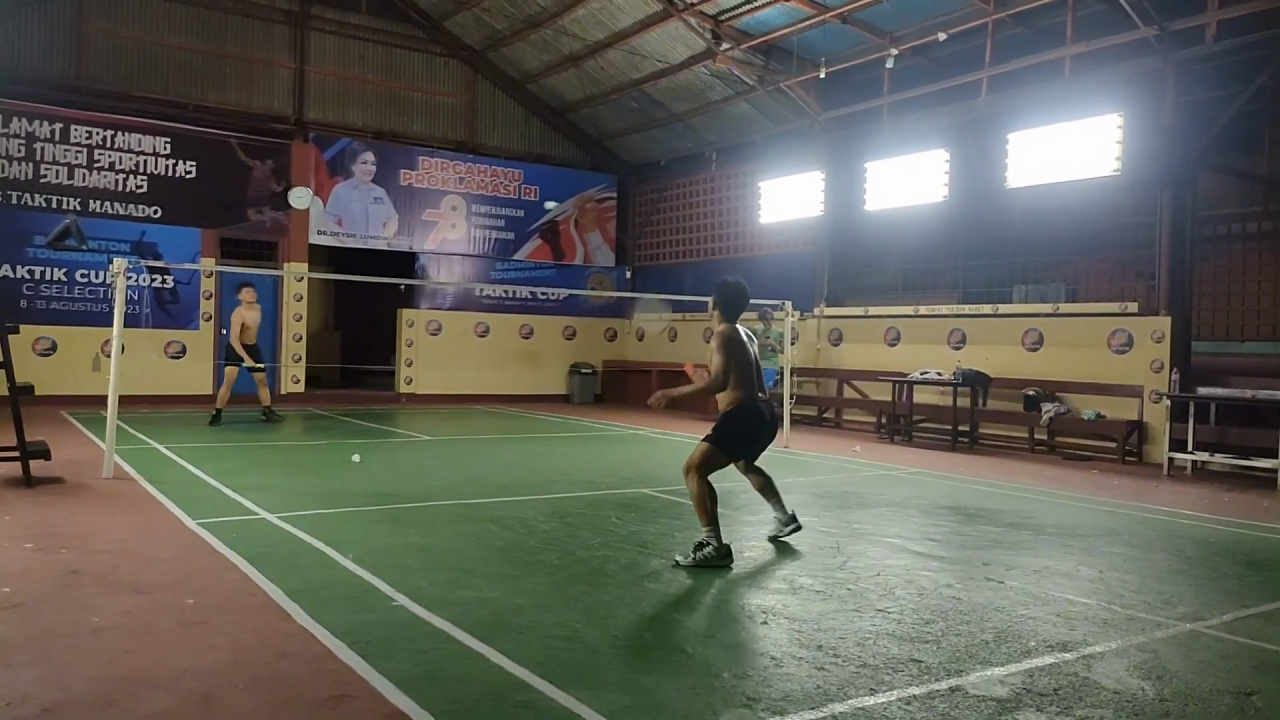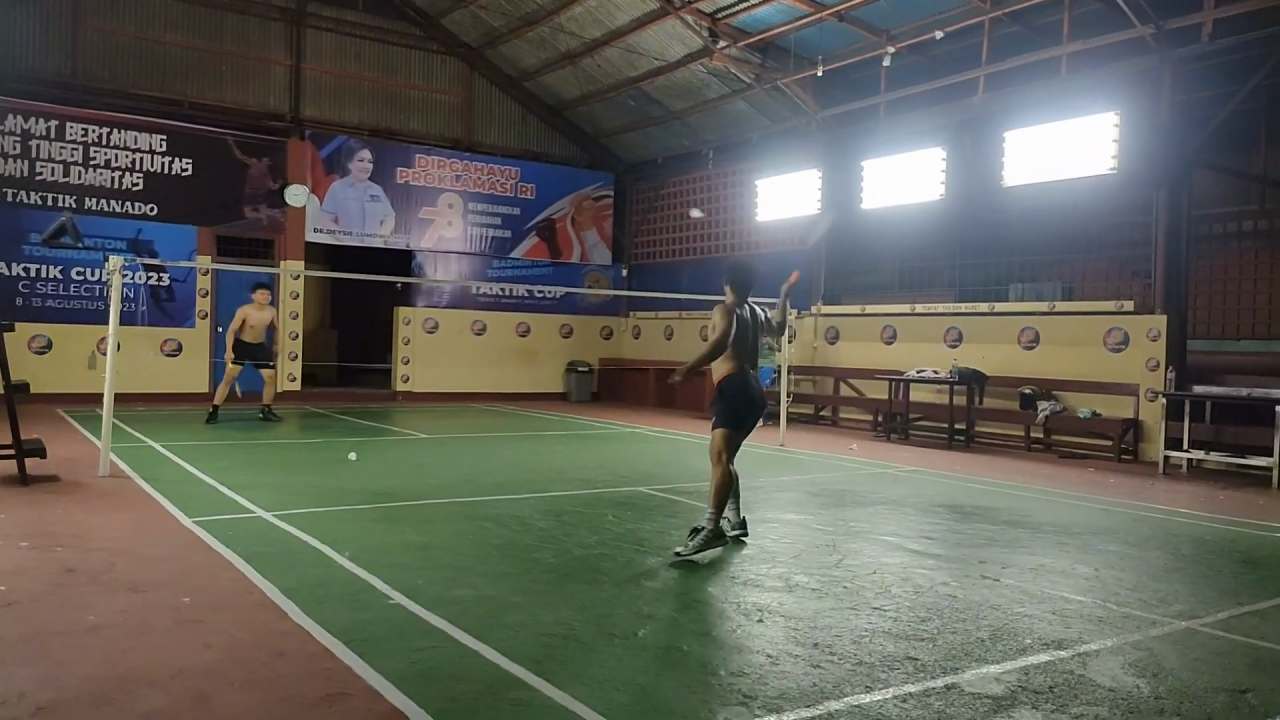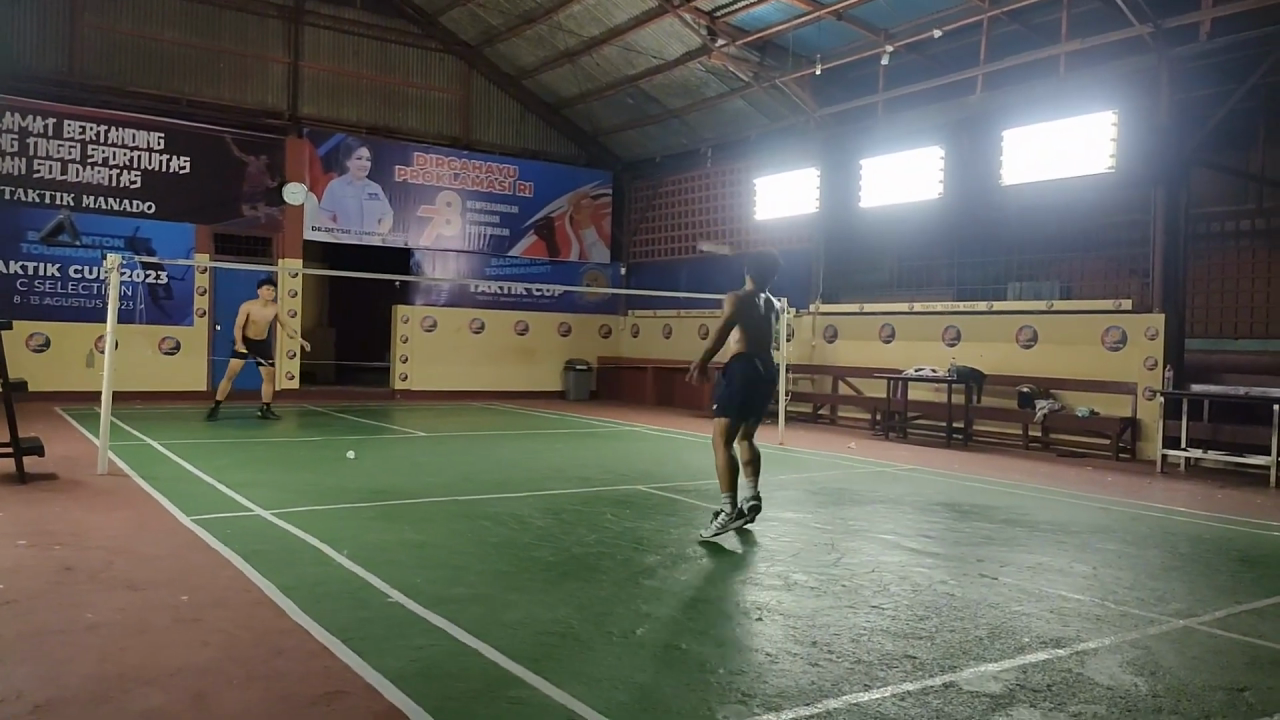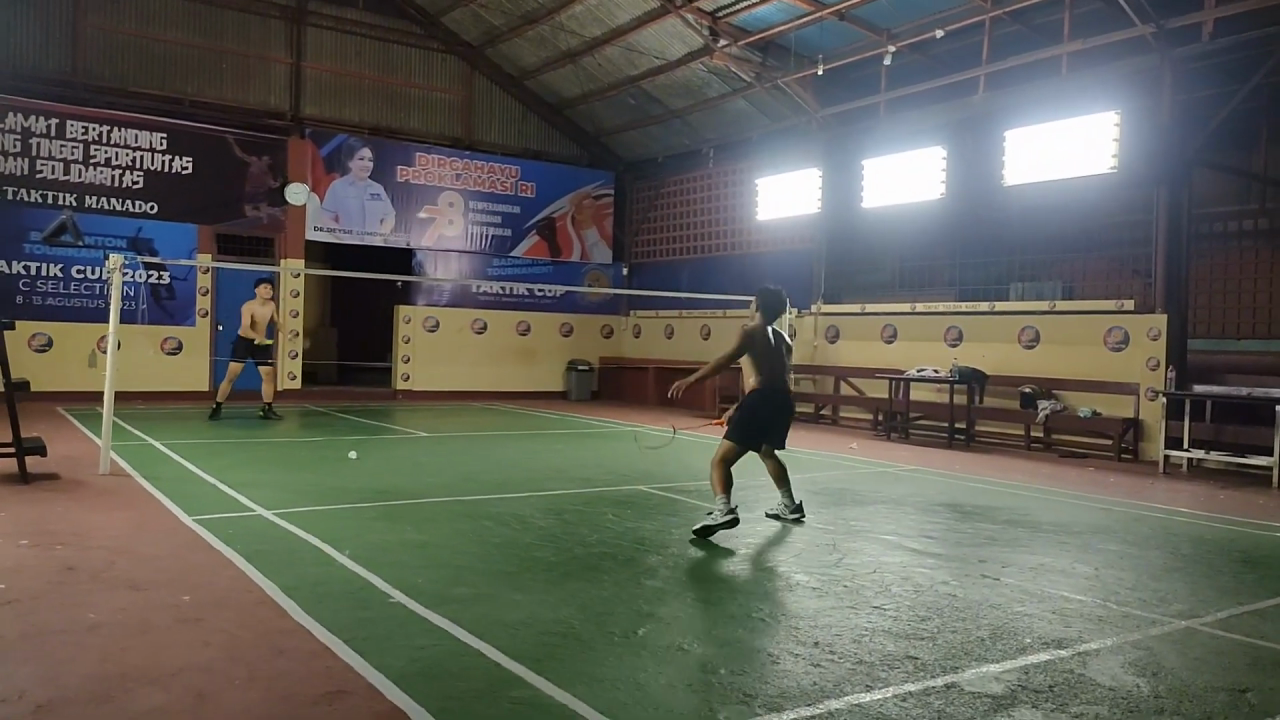
dt=0.2s
person 1, frame 1
left shoulder: (722, 336)
right shoulder: (744, 335)
left elbow: (720, 383)
left wrist: (675, 392)
right wrist: (705, 377)
left hip: (743, 417)
right hip: (764, 415)
left knee: (694, 469)
right knee: (745, 464)
left ankle: (715, 546)
right ankle: (784, 517)
person 1, frame 2
left shoulder: (726, 310)
right shoulder: (759, 314)
left elbow: (721, 341)
right elbow: (779, 329)
left wrist: (691, 366)
right wrist: (784, 298)
left hip: (735, 392)
right hip: (752, 393)
left knee: (720, 456)
right knee: (725, 457)
left ankle: (710, 528)
right ankle: (734, 520)
person 1, frame 3
left shoulder: (738, 299)
right shoulder: (773, 304)
left elbow: (724, 328)
left wrist: (702, 359)
left hip: (742, 369)
right hip: (766, 372)
left knee: (721, 441)
right knee: (744, 438)
left ankle: (728, 509)
right ankle: (751, 497)
person 1, frame 4
left shoulder: (752, 332)
right shoulder: (784, 340)
left elbow: (727, 359)
left wrist: (691, 379)
right wrist: (739, 408)
left hip: (761, 402)
right hip: (784, 404)
left knee: (720, 462)
right knee: (767, 452)
left ankle: (724, 510)
right ankle: (789, 504)
